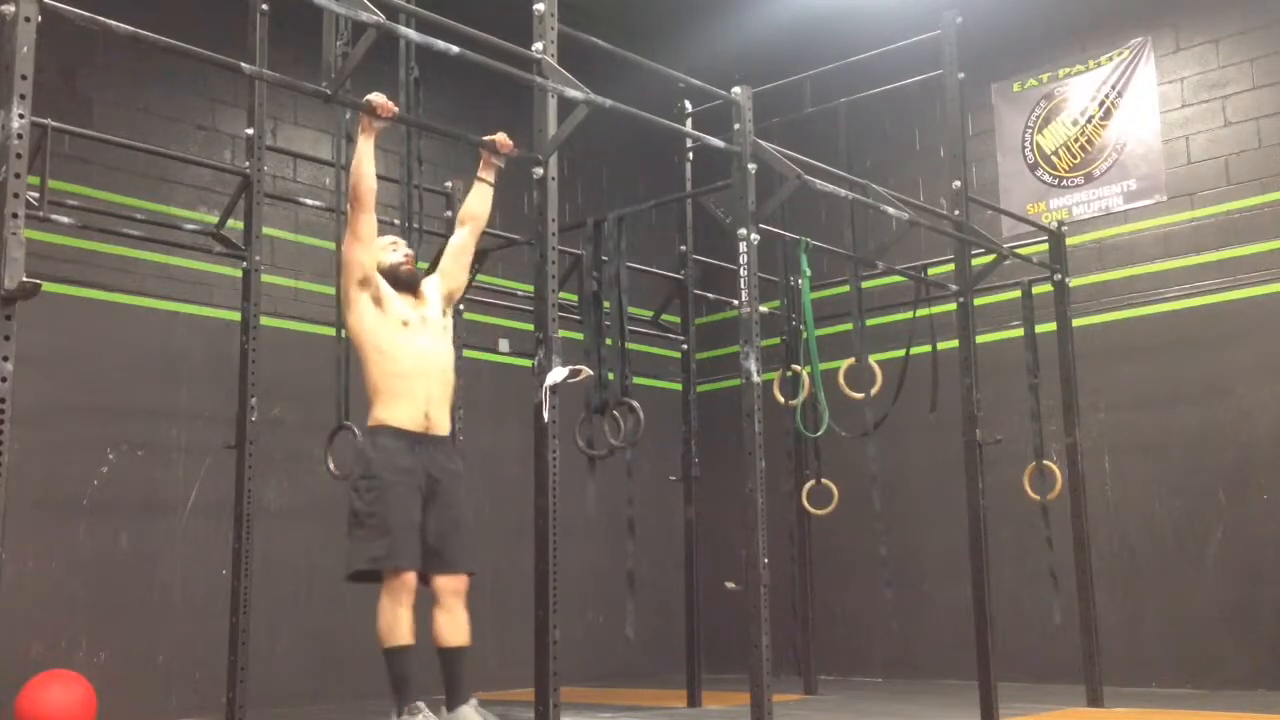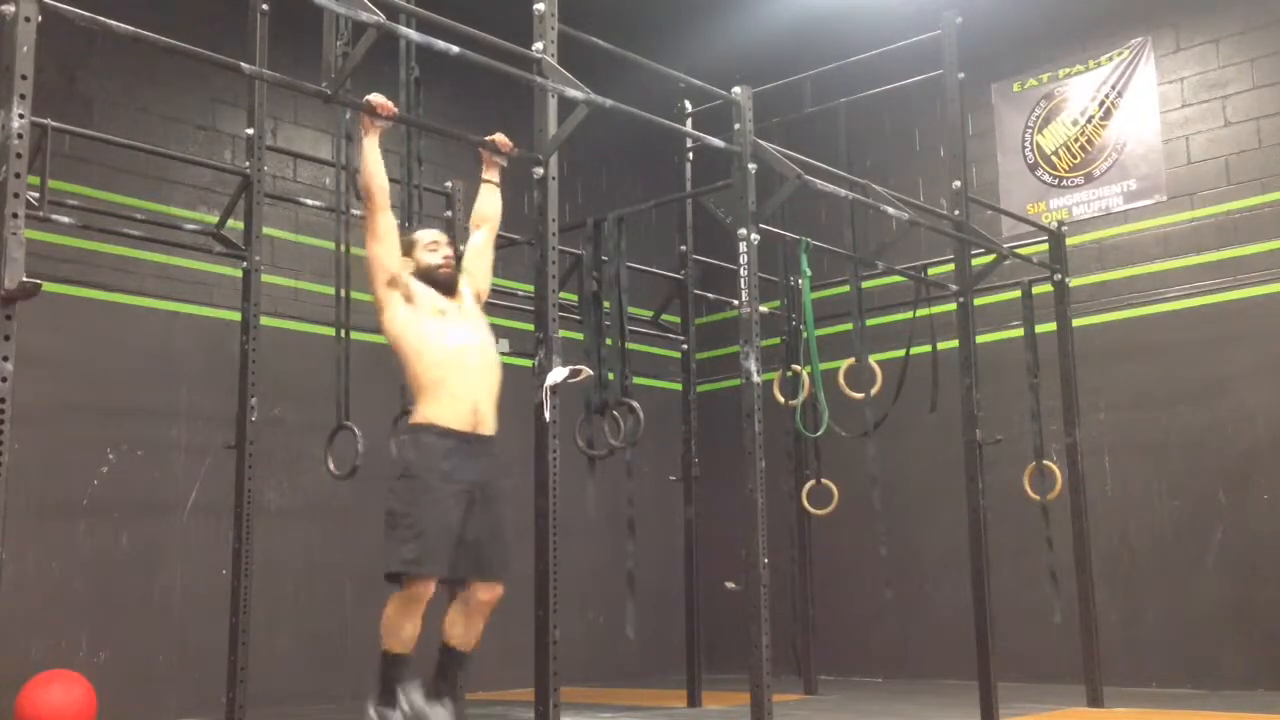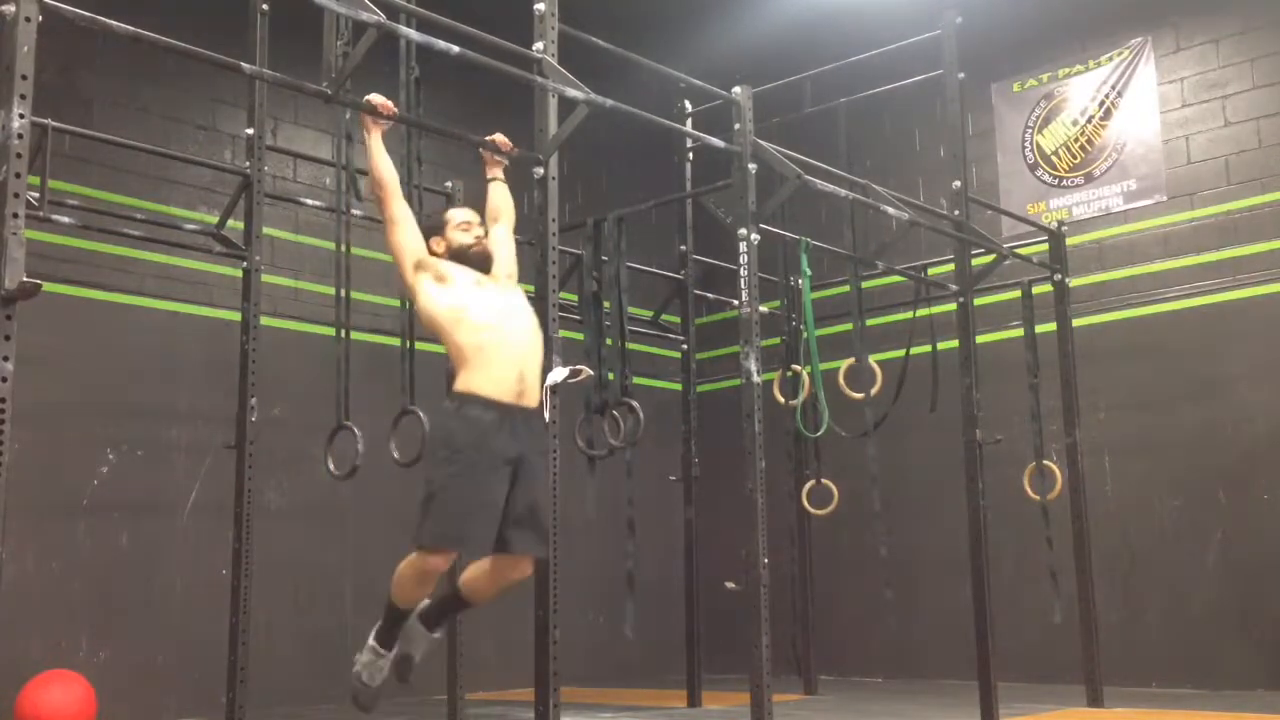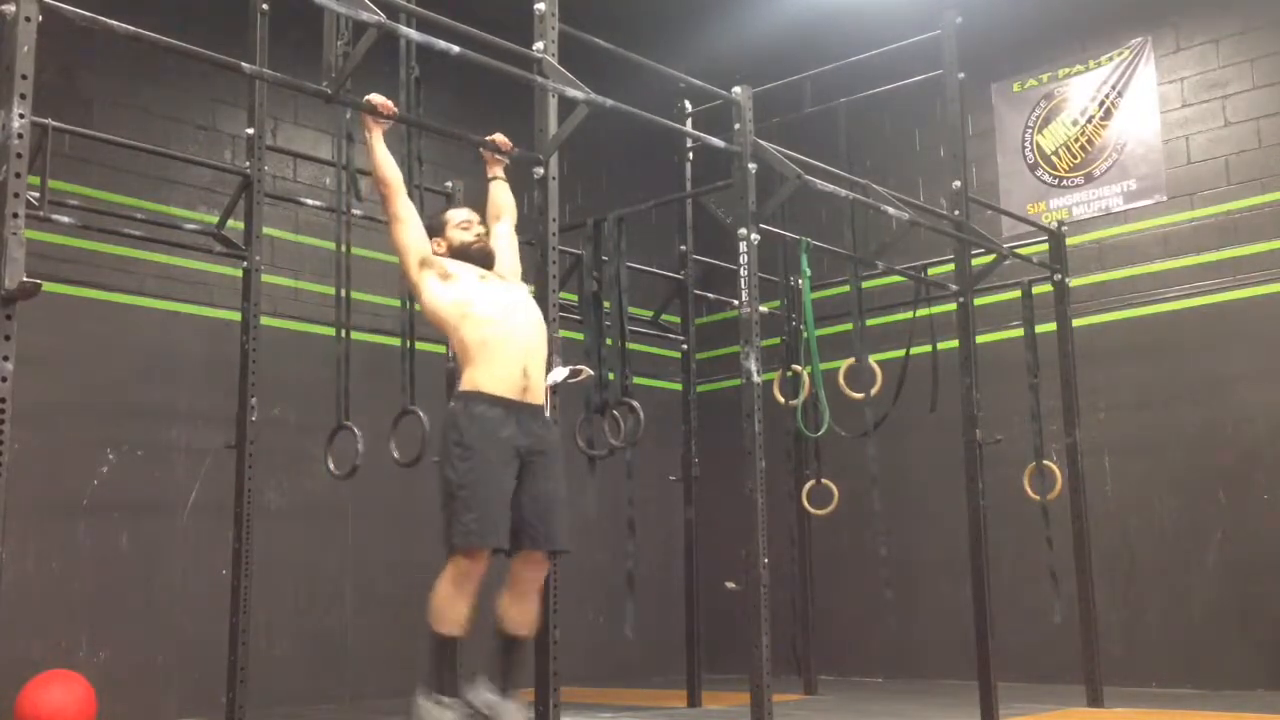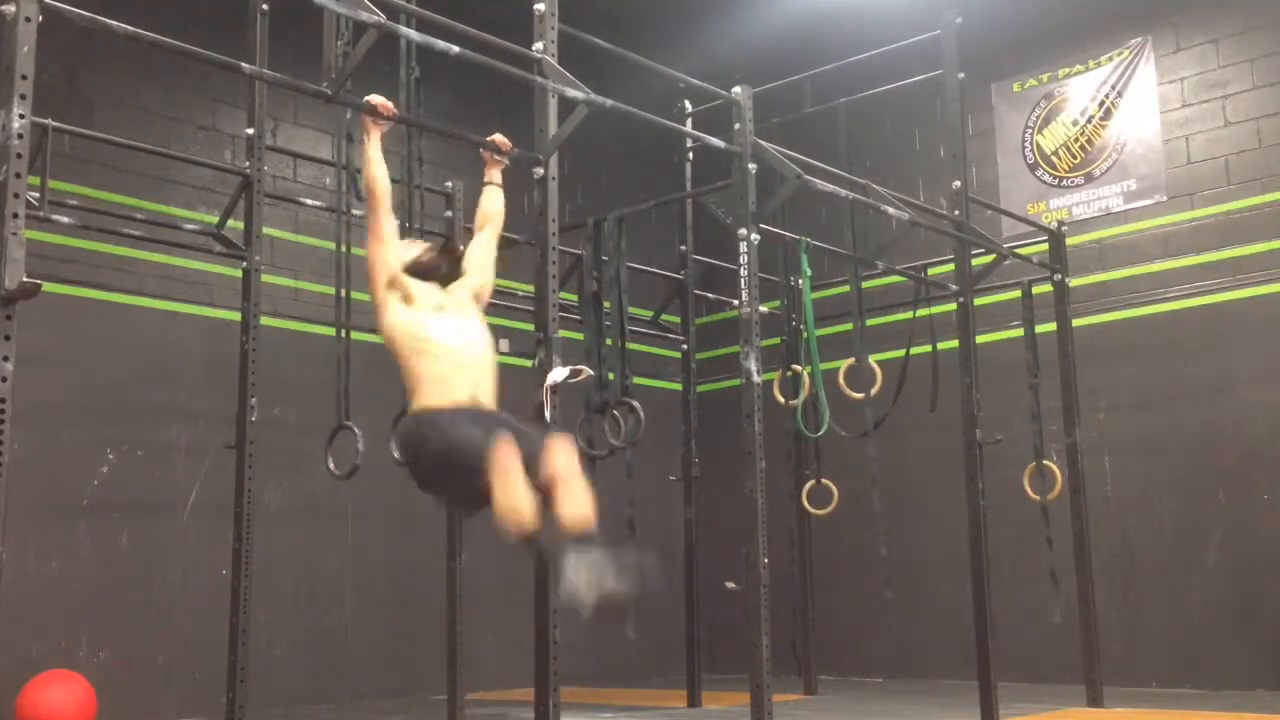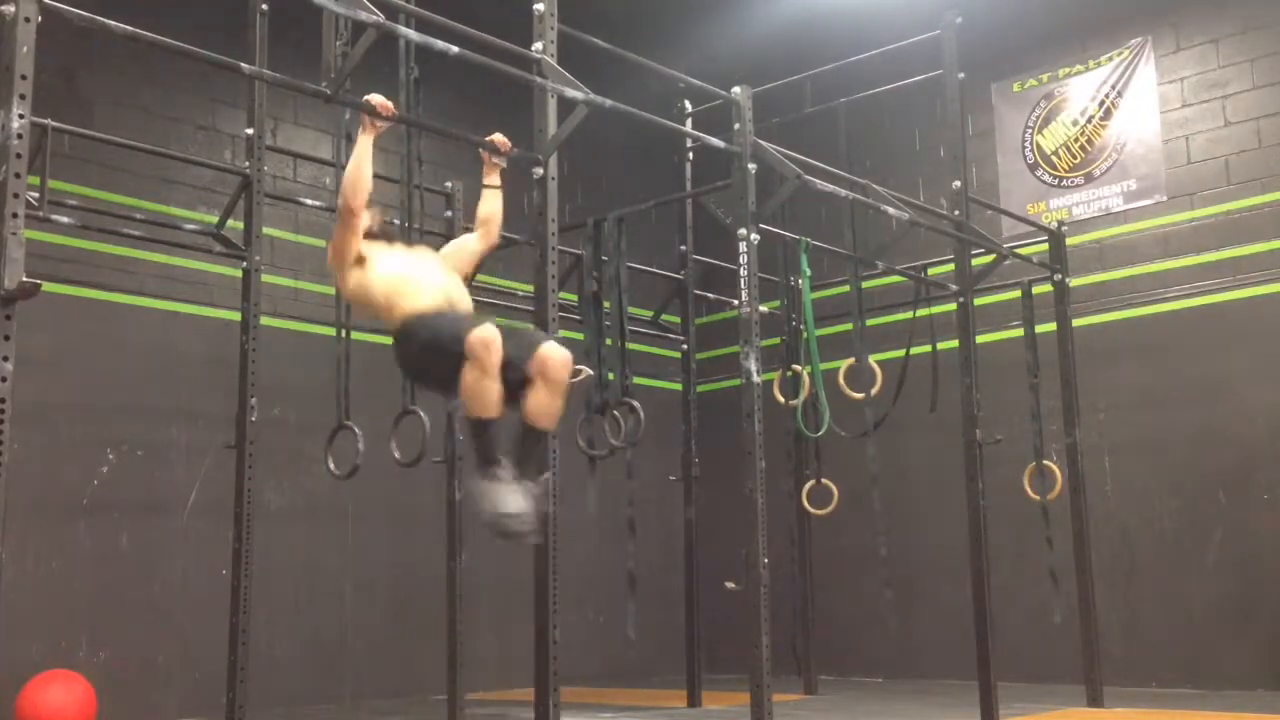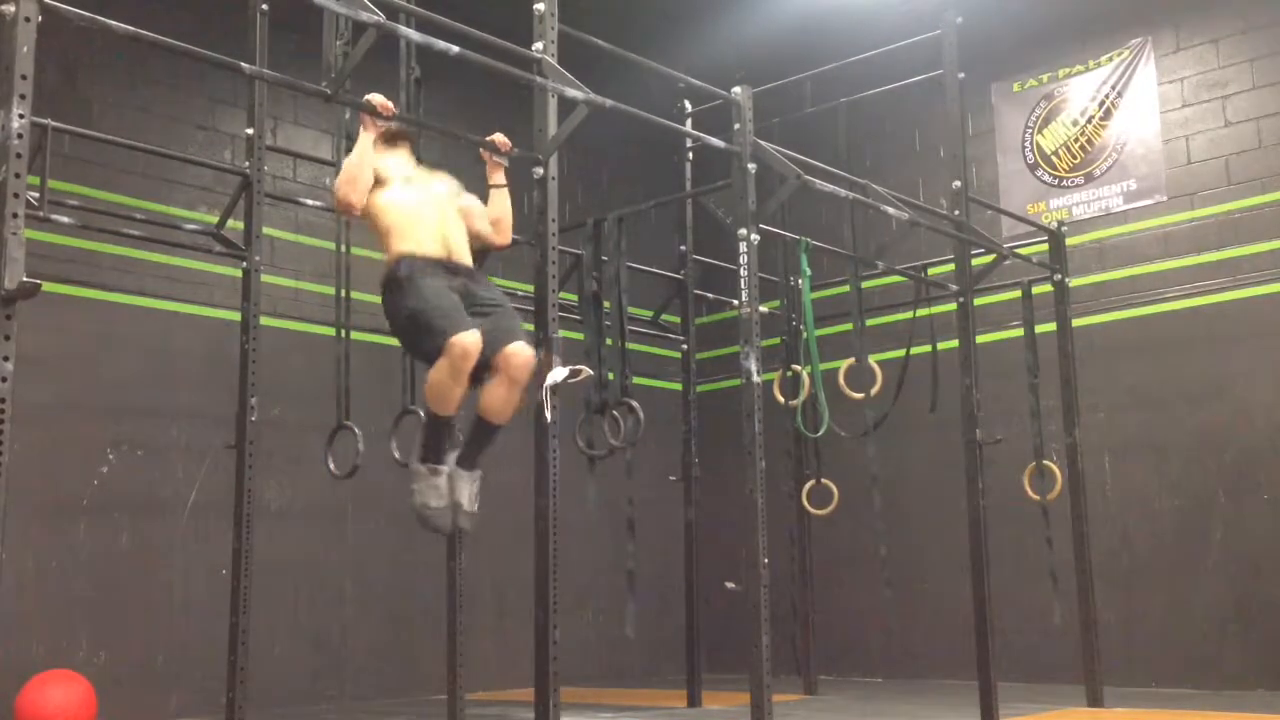
dt=0.2s
person 1, frame 1
left shoulder: (437, 294)
right shoulder: (368, 294)
left elbow: (468, 227)
right elbow: (361, 208)
left wrist: (487, 170)
right wrist: (367, 133)
left hip: (442, 454)
right hip: (391, 451)
left knee: (453, 585)
right knee: (401, 581)
person 1, frame 2
left shoulder: (470, 297)
right shoulder: (400, 294)
left elbow: (485, 229)
right elbow: (379, 207)
left wrist: (490, 170)
right wrist: (372, 135)
left hip: (484, 454)
right hip: (434, 449)
left knee: (484, 590)
right knee: (417, 584)
person 1, frame 3
left shoulder: (505, 278)
right shoulder: (430, 275)
left elbow: (504, 219)
right elbow: (392, 198)
left wrist: (494, 170)
right wrist: (374, 134)
left hip: (527, 426)
right hip: (475, 421)
left knee: (517, 560)
right knee: (438, 551)
left ankle: (428, 618)
right ankle: (386, 637)
person 1, frame 4
left shoulder: (507, 275)
right shoulder: (425, 267)
left elbow: (506, 220)
right elbow: (395, 195)
left wrist: (495, 171)
right wrist: (375, 135)
left hip: (534, 426)
right hip: (477, 419)
left knee: (533, 566)
right knee: (470, 560)
person 1, frame 5
left shoulder: (467, 299)
right shoulder: (396, 296)
left elbow: (485, 234)
right elbow: (380, 210)
left wrist: (493, 169)
right wrist: (373, 136)
left hip: (484, 422)
right hip: (437, 430)
left knee: (561, 460)
right knee: (503, 456)
person 1, frame 6
left shoulder: (427, 259)
right shoulder: (353, 261)
left elbow: (486, 235)
right elbow: (351, 205)
left wrist: (491, 175)
right wrist: (367, 136)
left hip: (470, 321)
right hip: (423, 334)
left knee: (556, 362)
right knee: (484, 341)
left ankle: (523, 477)
right ankle: (489, 475)
person 1, frame 7
left shoulder: (444, 182)
right shoulder: (371, 165)
left elbow: (499, 235)
right elbow: (348, 200)
left wrist: (496, 173)
right wrist: (368, 132)
left hip: (468, 279)
right hip: (417, 276)
left knee: (518, 359)
right knee: (464, 347)
left ankle: (466, 464)
right ankle: (431, 462)
